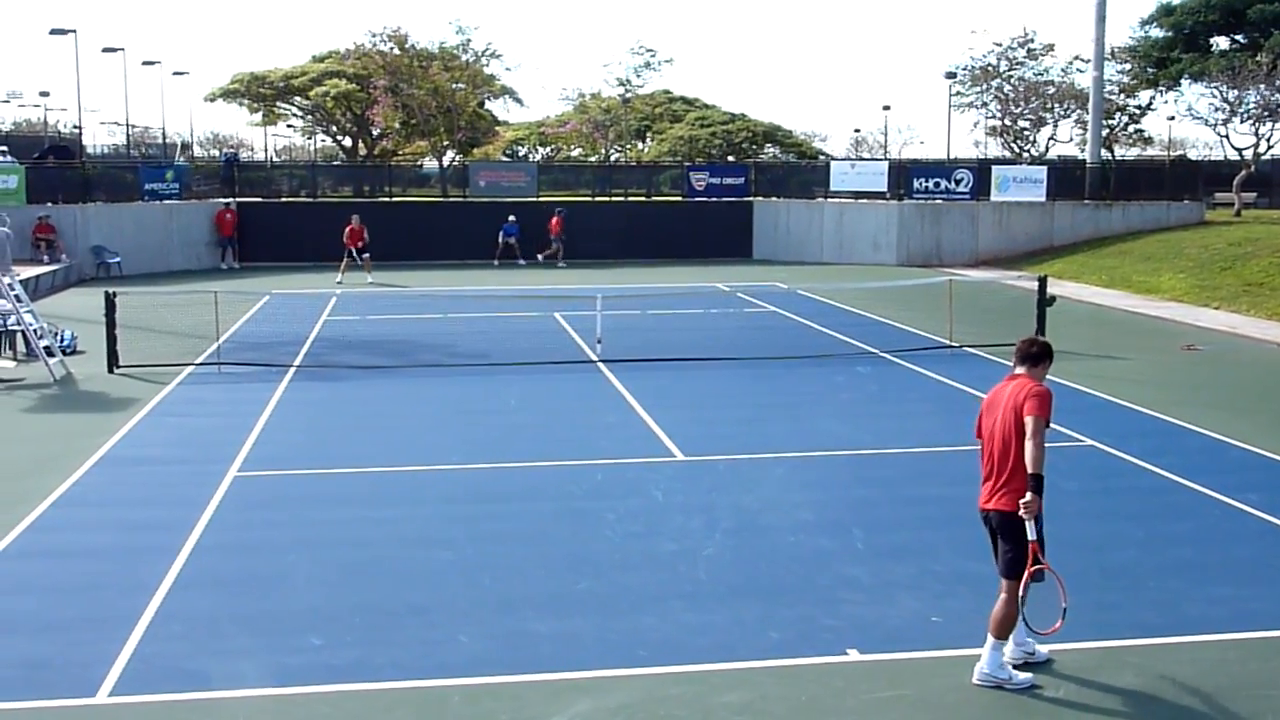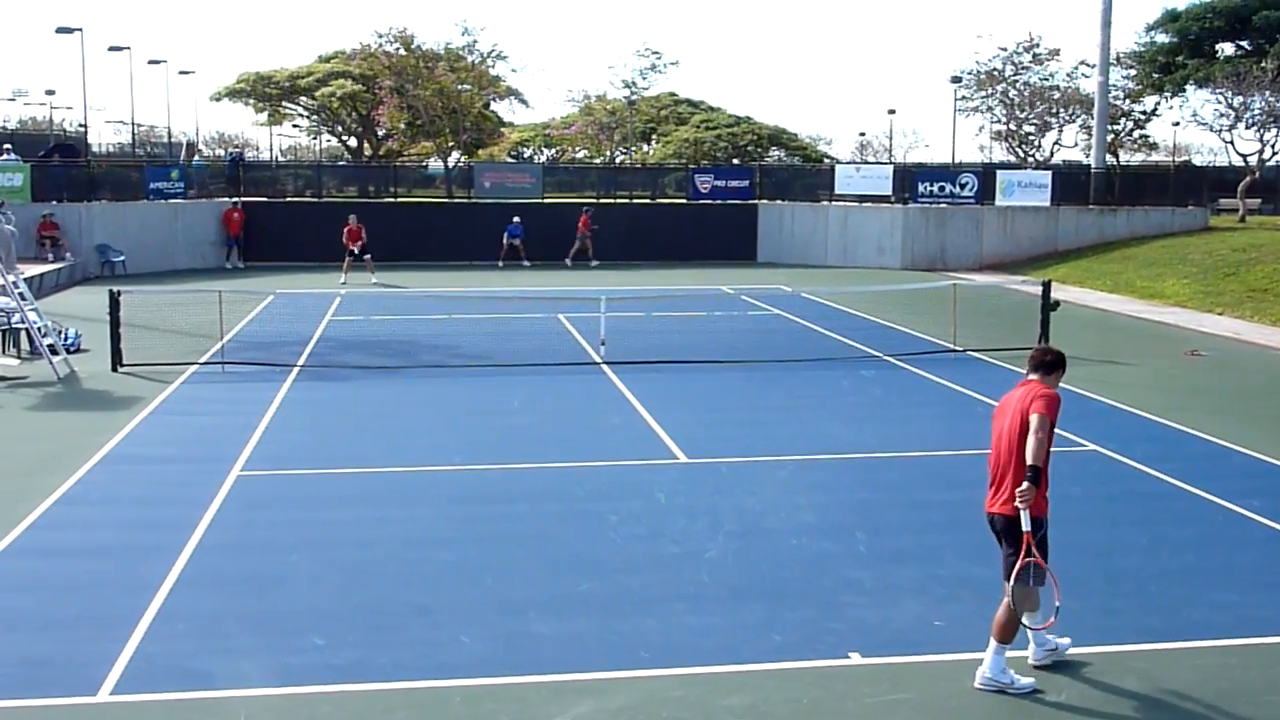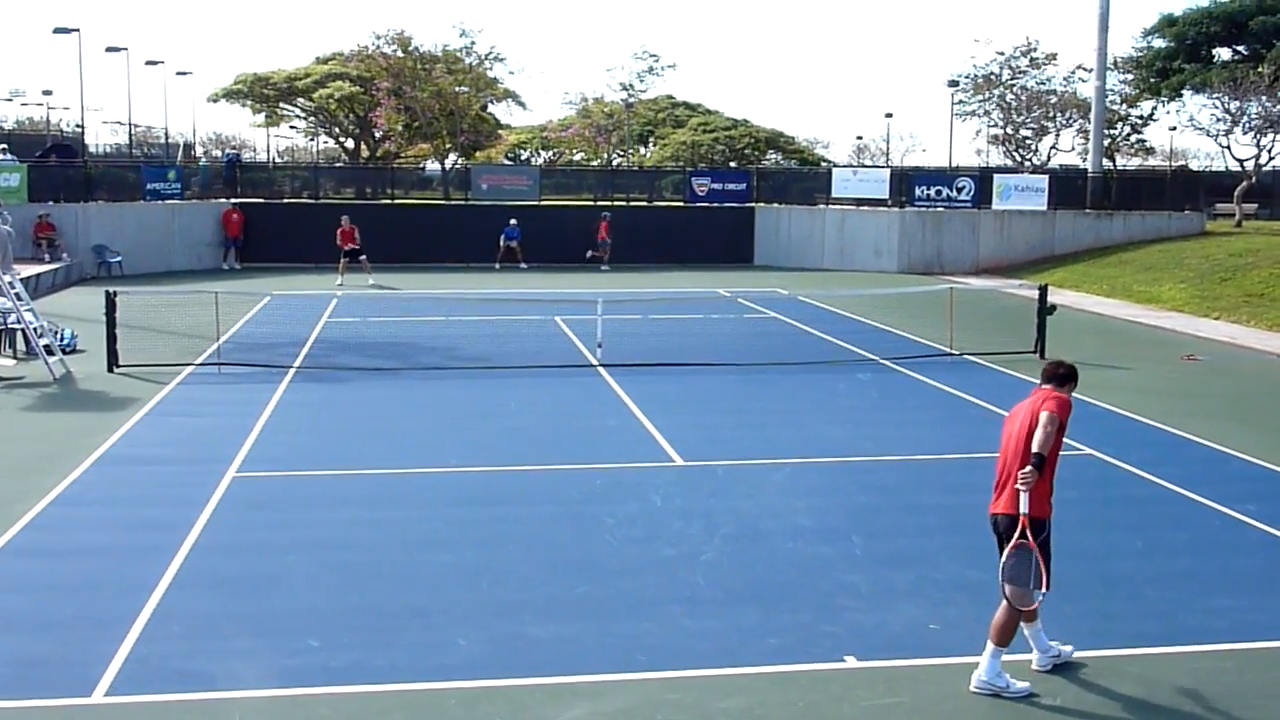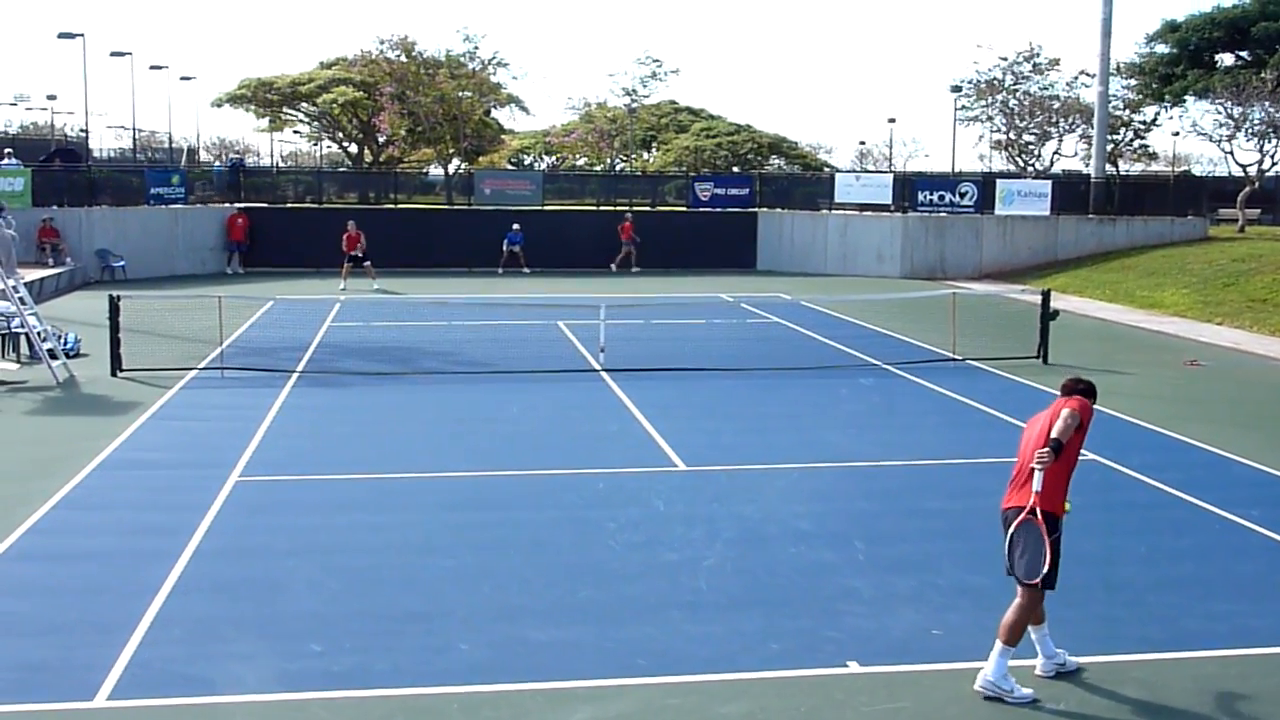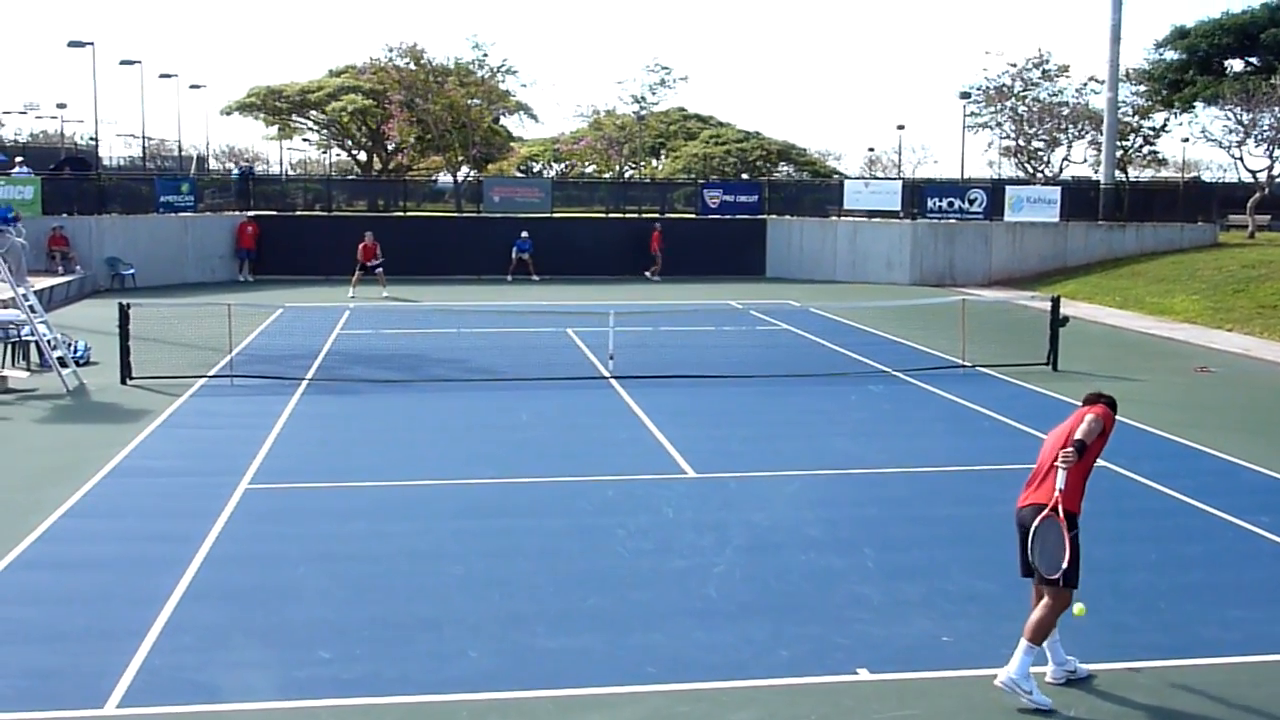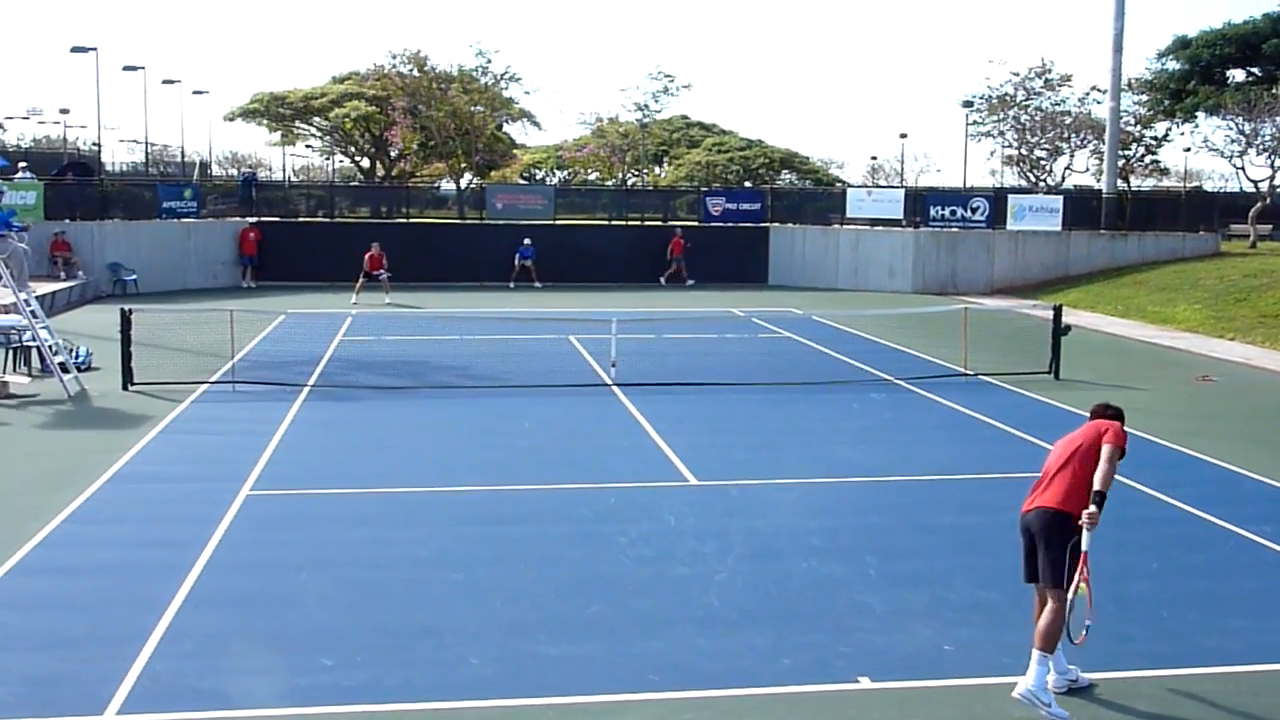
dt=0.2s
person 1, frame 1
left shoulder: (992, 394)
right shoulder: (1036, 392)
right elbow: (1033, 439)
right wrist: (1035, 486)
left hip: (990, 502)
right hip: (1017, 504)
left knee: (1014, 579)
right knee: (1014, 587)
left ankle: (1016, 646)
right ankle: (989, 666)
person 1, frame 2
left shoulder: (1007, 399)
right shoulder: (1046, 395)
right elbow: (1037, 435)
right wrist: (1033, 476)
left hip: (997, 505)
right hip: (1023, 507)
left knee: (1023, 581)
right knee: (1018, 590)
left ankle: (1042, 645)
right ankle: (991, 670)
person 1, frame 3
left shoulder: (1019, 408)
right shoulder: (1058, 400)
right elbow: (1046, 428)
right wrist: (1037, 465)
left hip: (1000, 508)
right hip: (1027, 512)
left ankle: (1044, 651)
right ankle: (987, 674)
person 1, frame 4
left shoulder: (1040, 417)
right shoulder: (1081, 404)
right elbow: (1067, 421)
right wrist: (1055, 445)
left hip: (1011, 505)
right hip: (1039, 509)
left knee: (1032, 590)
right knee: (1030, 596)
left ankle: (1049, 657)
right ankle: (994, 674)
person 1, frame 5
left shoulder: (1062, 427)
right shoulder: (1103, 412)
right elbow: (1089, 427)
right wrist: (1078, 451)
left hip: (1026, 507)
right hip: (1052, 510)
left knee: (1043, 590)
right knee: (1058, 596)
left ankle: (1059, 664)
right ankle: (1017, 672)
person 1, frame 6
left shoulder: (1069, 438)
right shoulder: (1114, 430)
right elbow: (1105, 464)
left wrist: (1070, 553)
right wrist: (1097, 503)
left hip: (1030, 513)
right hip: (1058, 516)
left knee: (1045, 597)
right knee: (1059, 602)
left ankle: (1059, 672)
right ankle: (1034, 682)
